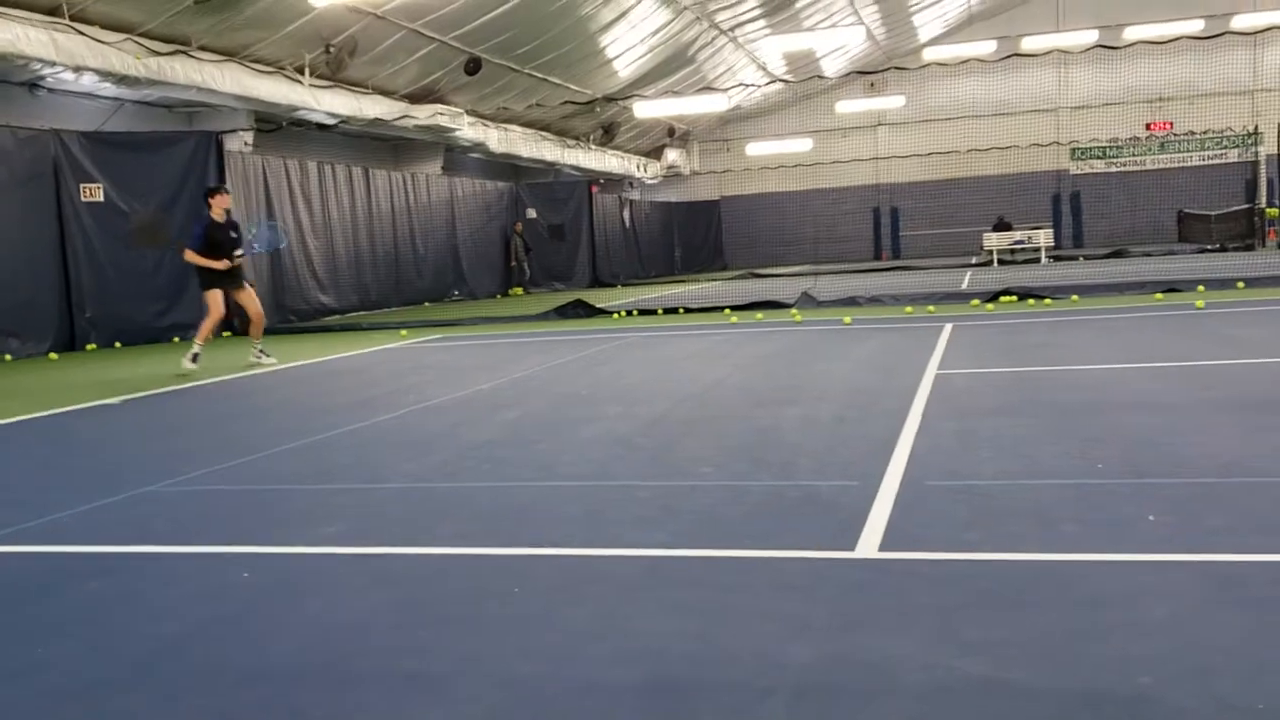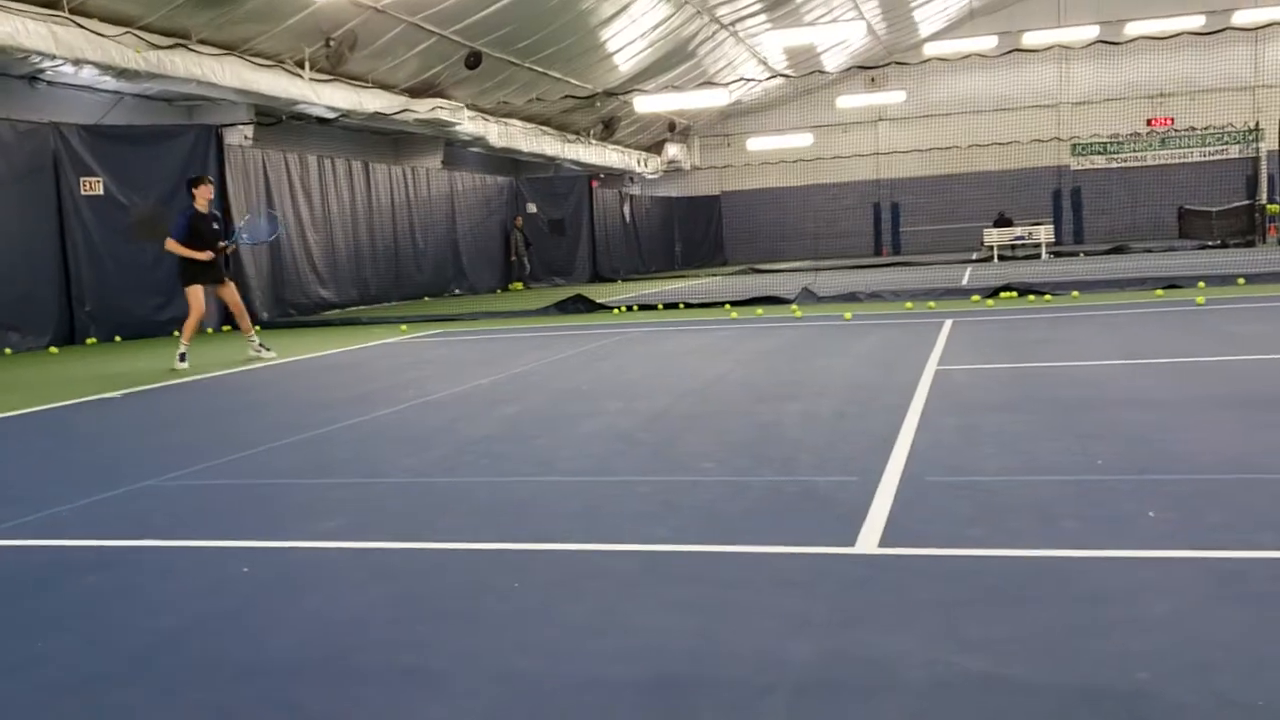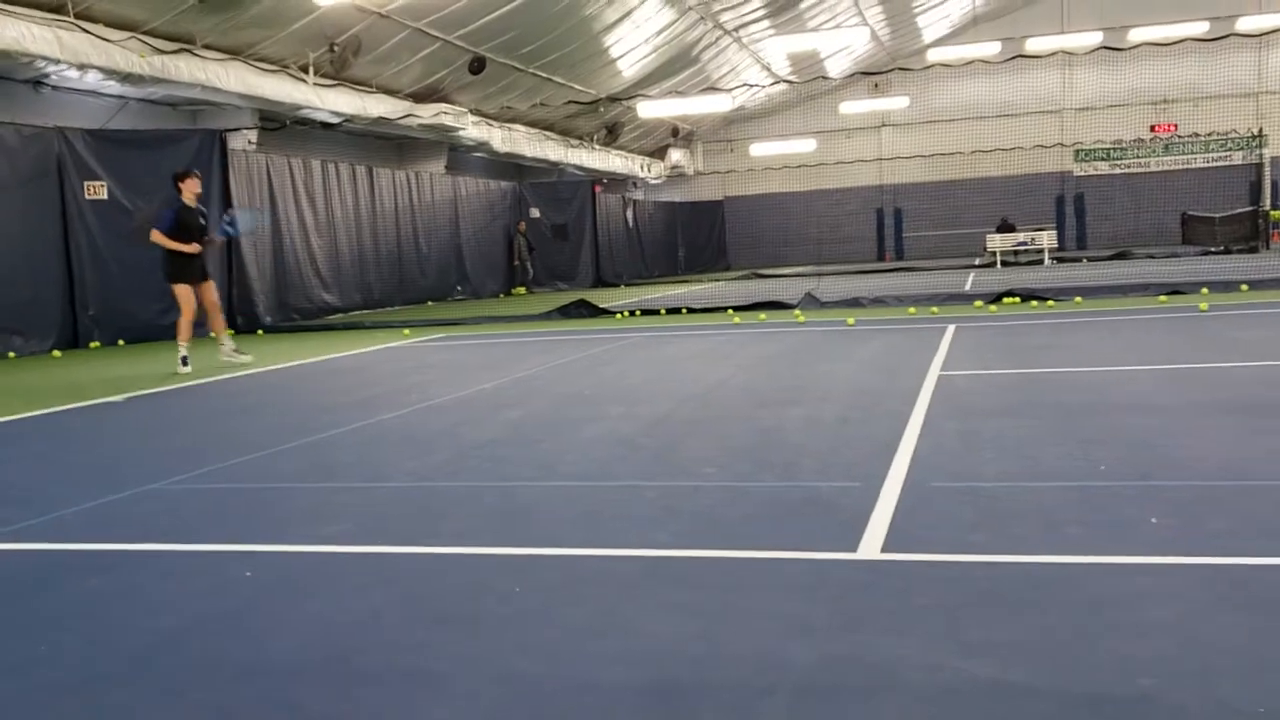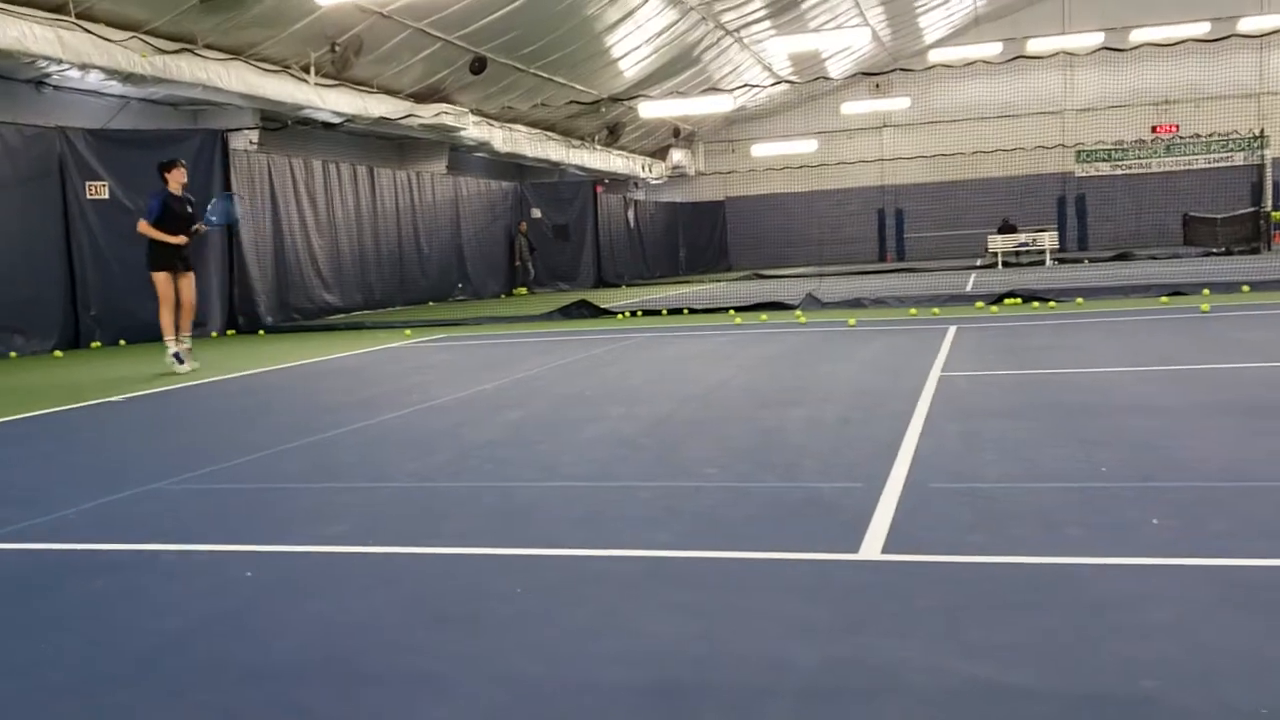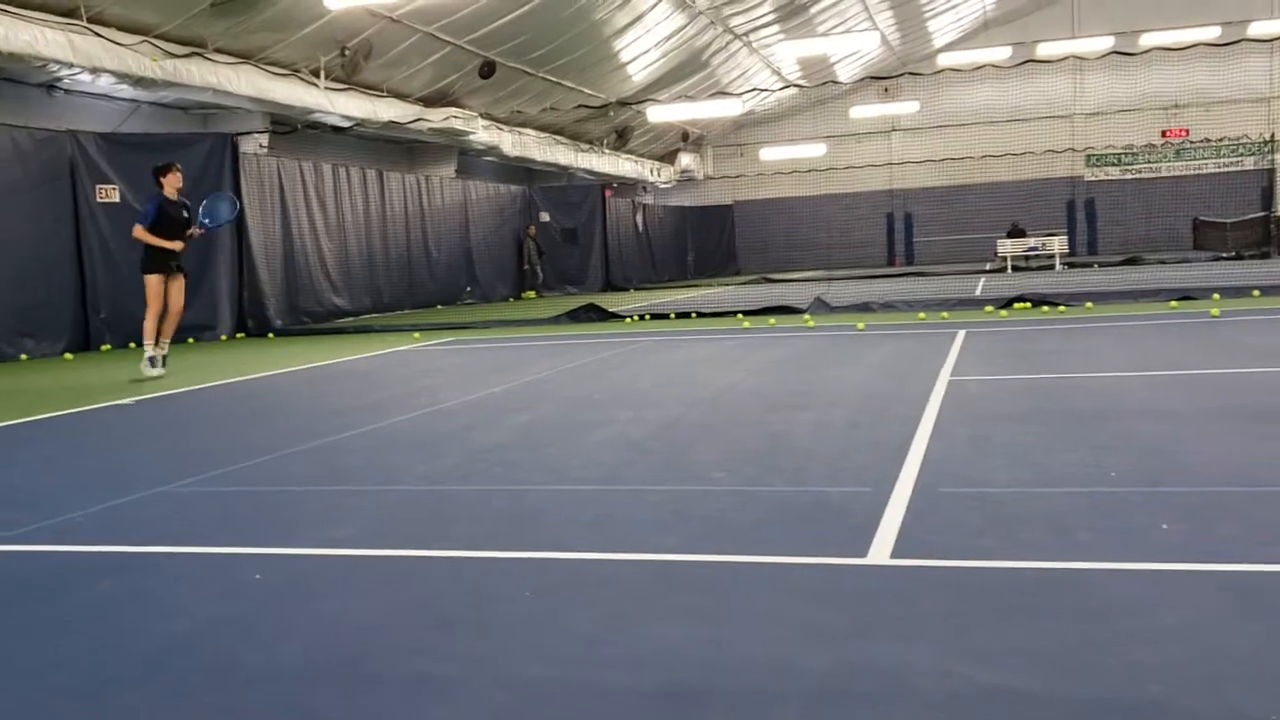
dt=0.1s
person 1, frame 1
left shoulder: (233, 225)
right shoulder: (204, 226)
right elbow: (188, 255)
left wrist: (239, 256)
right wrist: (215, 264)
left hip: (233, 275)
right hip: (210, 276)
left knee: (258, 313)
right knee: (217, 313)
left ankle: (257, 352)
right ankle: (193, 353)
person 1, frame 2
left shoulder: (215, 216)
right shoulder: (187, 217)
right elbow: (169, 244)
left wrist: (223, 246)
right wrist: (198, 255)
left hip: (215, 267)
right hip: (193, 270)
left knee: (238, 306)
right knee: (198, 311)
left ankle: (254, 345)
right ankle: (182, 352)
person 1, frame 3
left shoulder: (201, 211)
right shoulder: (174, 210)
right elbow: (154, 236)
left wrist: (205, 243)
right wrist: (184, 248)
left hip: (197, 265)
right hip: (178, 266)
left knee: (214, 307)
right knee: (189, 311)
left ankle: (228, 348)
right ankle: (183, 355)
person 1, frame 4
left shoulder: (189, 200)
right shoulder: (159, 199)
right elbow: (142, 227)
left wrist: (196, 229)
right wrist: (172, 238)
left hip: (182, 256)
right hip: (161, 257)
left knee: (189, 303)
right knee: (167, 303)
left ankle: (184, 348)
right ankle: (172, 351)
person 1, frame 5
left shoulder: (184, 204)
right shoulder: (155, 203)
right elbow: (137, 232)
left wrist: (192, 233)
right wrist: (167, 244)
left hip: (175, 260)
right hip: (155, 259)
left knee: (176, 309)
right knee: (155, 308)
left ankle: (160, 354)
right ankle: (149, 356)
